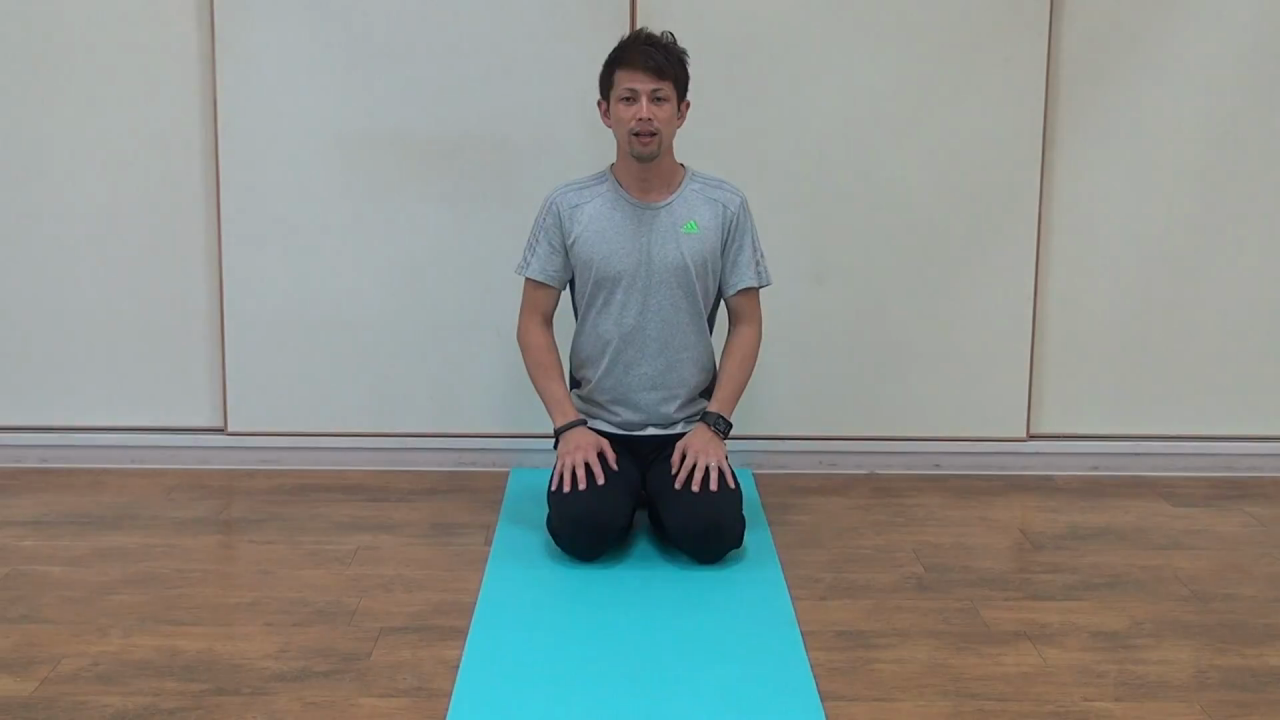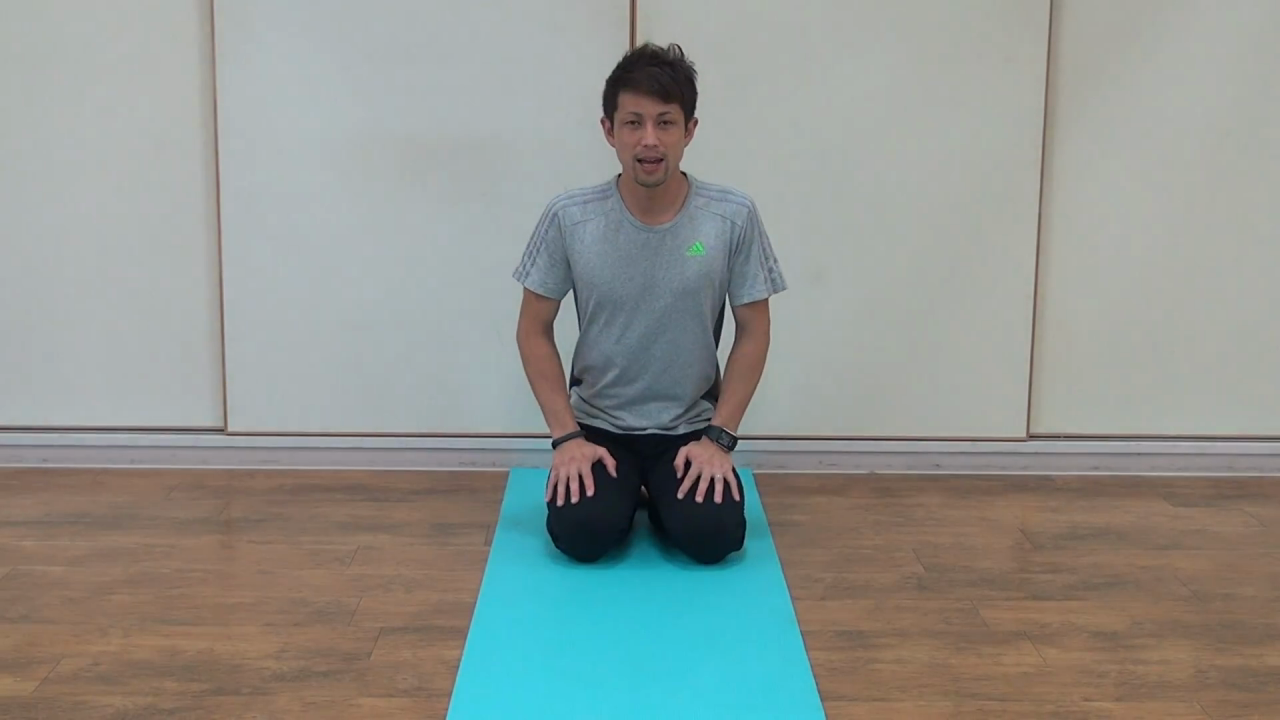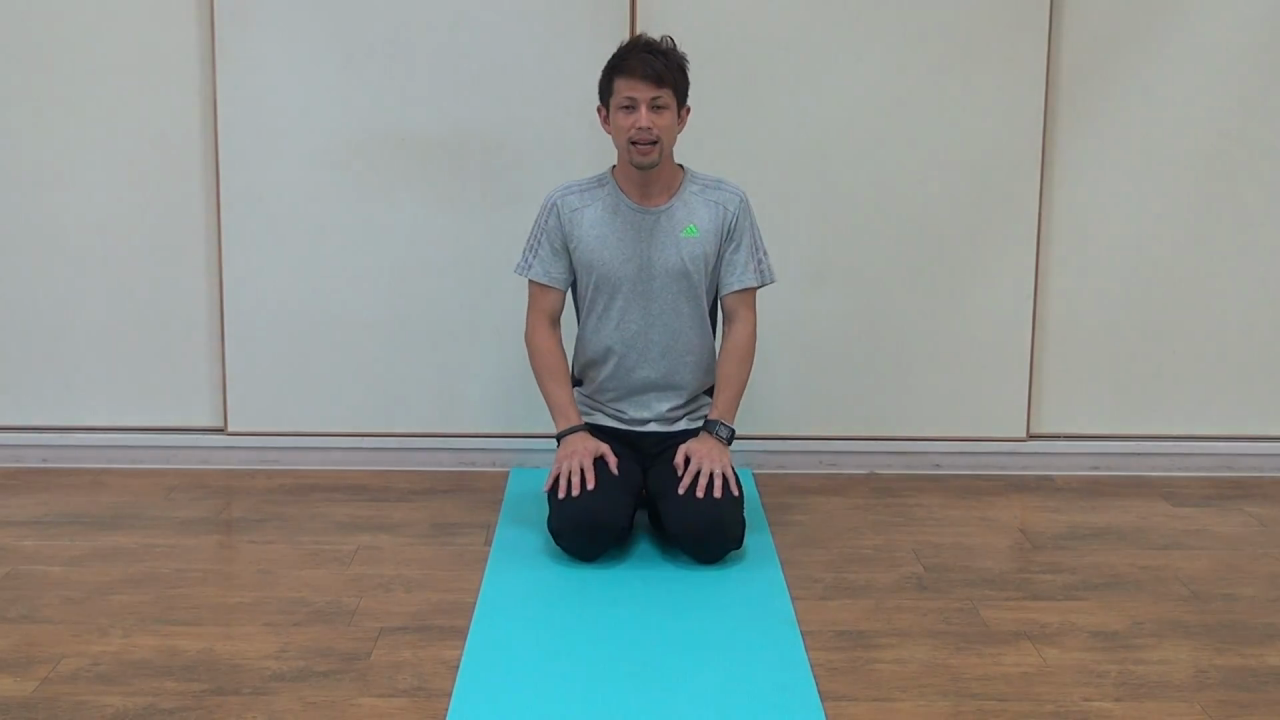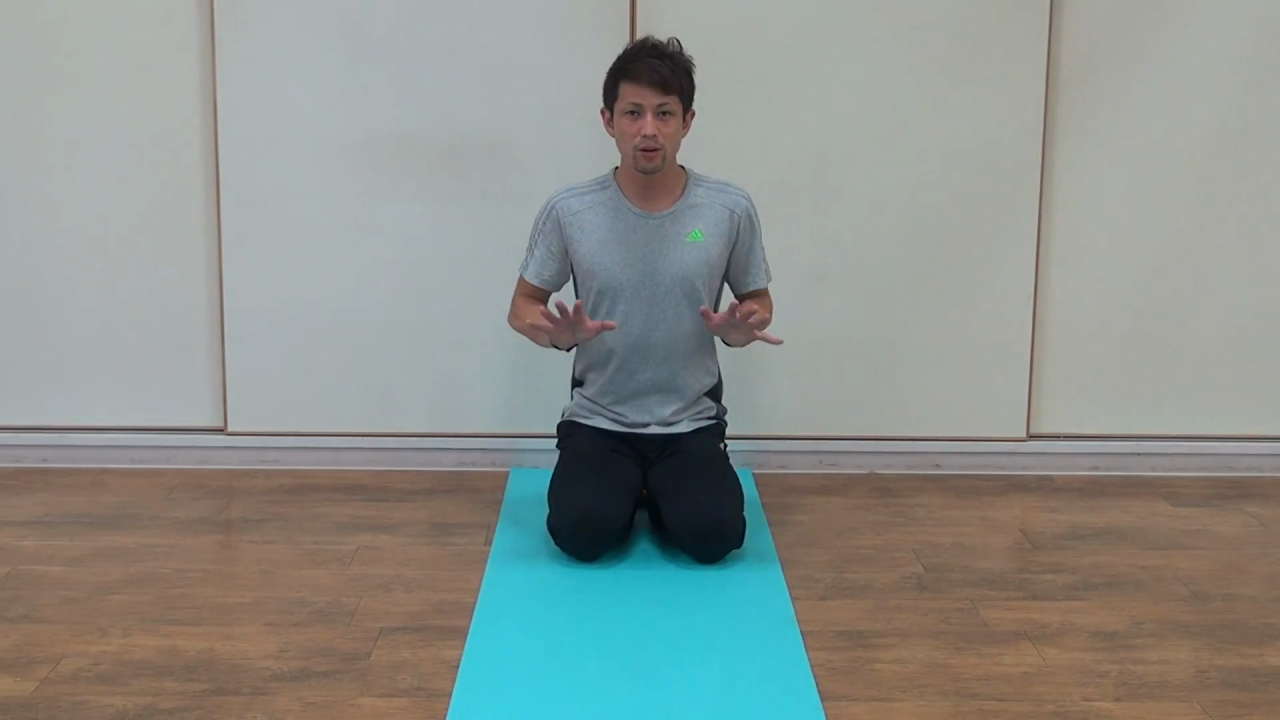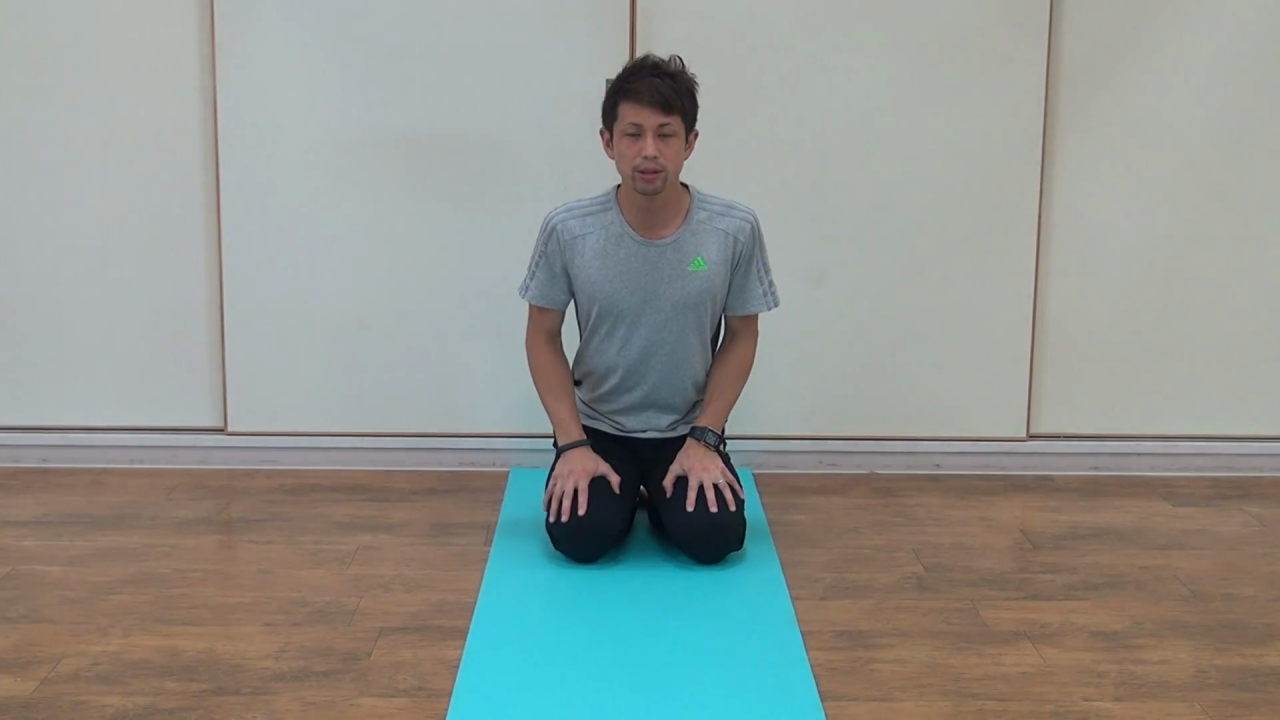
dt=1s
person 1, frame 1
left shoulder: (724, 207)
right shoulder: (566, 207)
left elbow: (745, 323)
right elbow: (535, 322)
left wrist: (714, 422)
right wrist: (567, 424)
left hip: (688, 426)
right hip: (596, 425)
left knee: (712, 534)
right knee: (581, 531)
left ankle: (659, 494)
right ankle: (624, 492)
person 1, frame 2
left shoulder: (734, 217)
right shoulder: (568, 218)
left elbow: (753, 332)
right elbow: (534, 331)
left wrist: (719, 437)
right wrist: (566, 436)
left hip: (690, 426)
right hip: (598, 424)
left knee: (711, 537)
right knee: (580, 534)
left ankle: (659, 496)
right ankle: (626, 495)
person 1, frame 3
left shoulder: (725, 207)
right shoulder: (566, 209)
left elbow: (740, 323)
right elbow: (542, 325)
left wrist: (717, 430)
right wrist: (571, 430)
left hip: (689, 423)
right hip: (600, 421)
left knee: (713, 535)
right knee: (582, 531)
left ankle: (659, 496)
right ankle: (626, 494)
person 1, frame 4
left shoulder: (732, 209)
right shoulder: (566, 211)
left elbow: (757, 299)
right elbow: (523, 305)
left wrist: (743, 323)
right wrist: (558, 332)
left hip: (690, 422)
right hip: (599, 421)
left knee: (713, 535)
right knee: (581, 533)
left ankle: (660, 495)
right ankle: (626, 493)
person 1, frame 5
left shoulder: (736, 231)
right shoulder: (566, 230)
left elbow: (740, 337)
right elbow: (543, 339)
left wrist: (704, 439)
right wrist: (572, 443)
left hip: (687, 429)
right hip: (599, 426)
left knee: (713, 537)
right knee: (581, 535)
left ankle: (660, 498)
right ankle: (624, 496)
